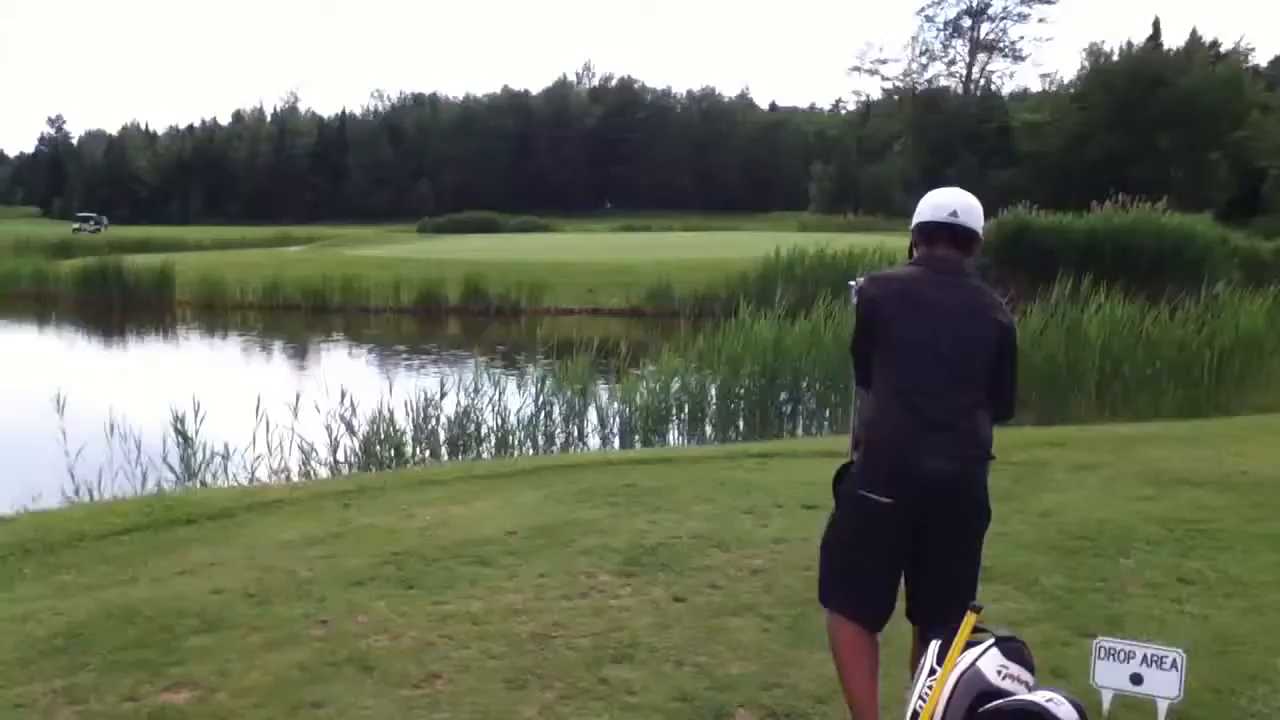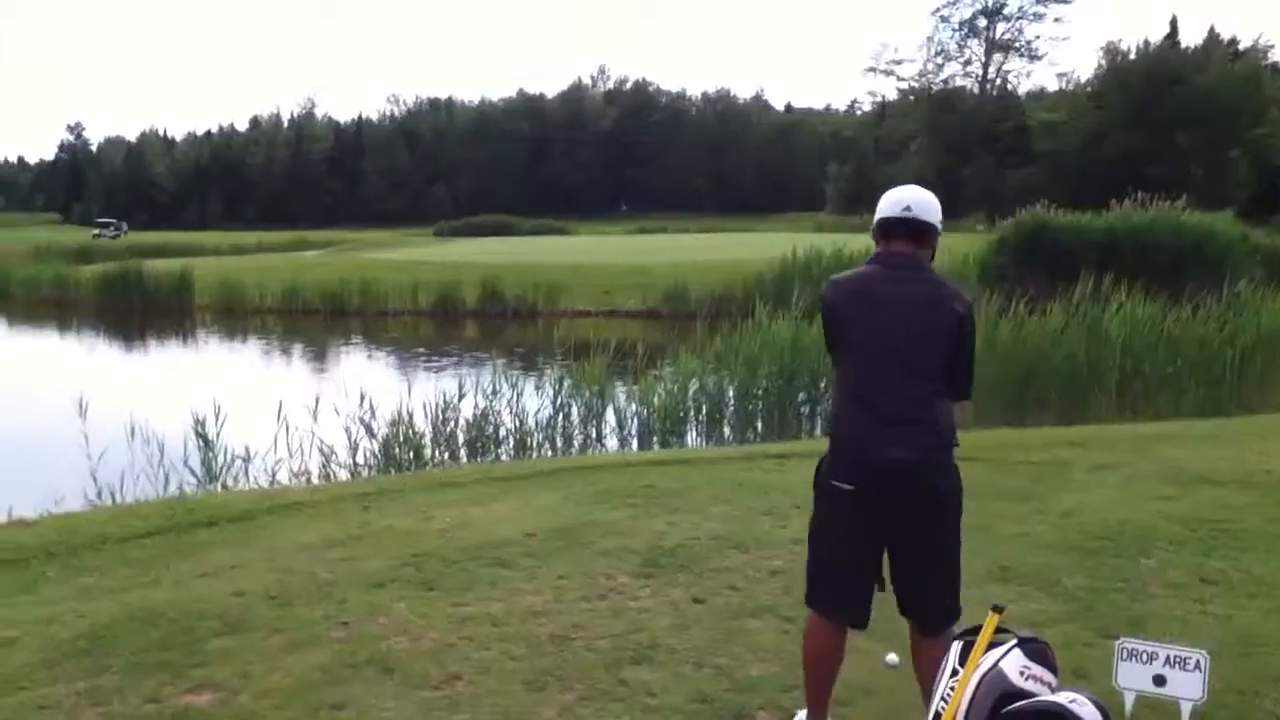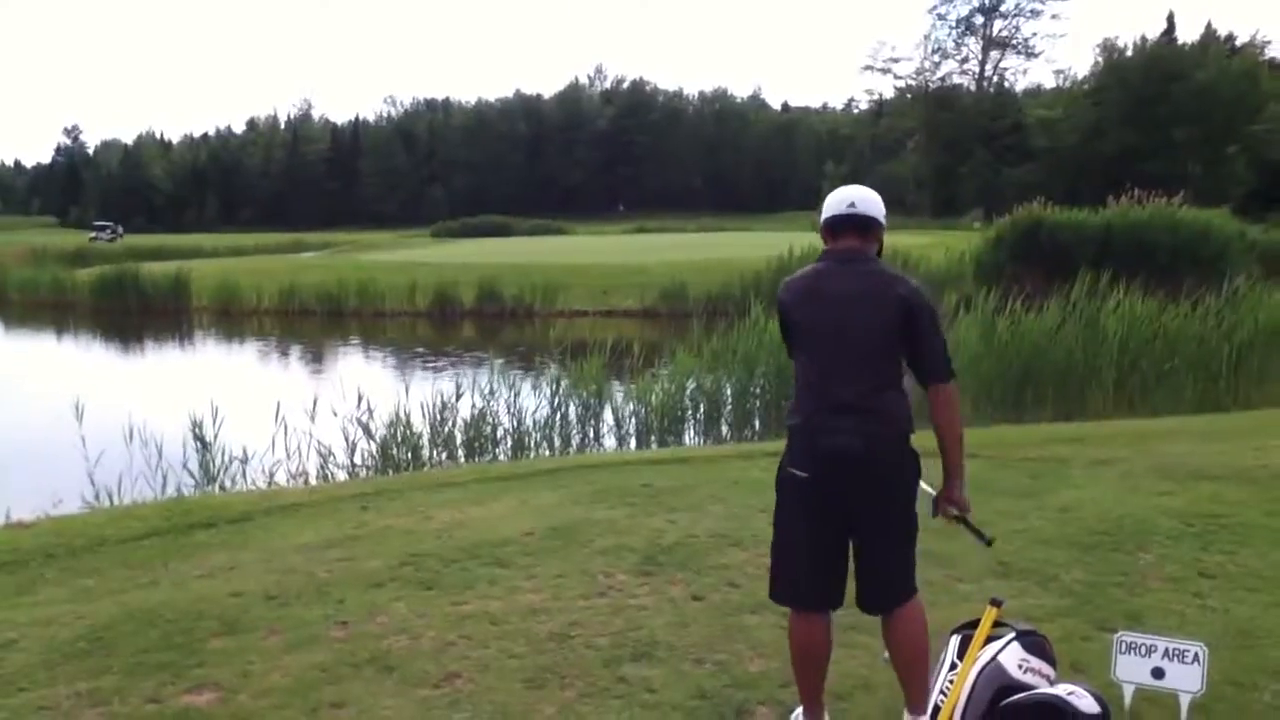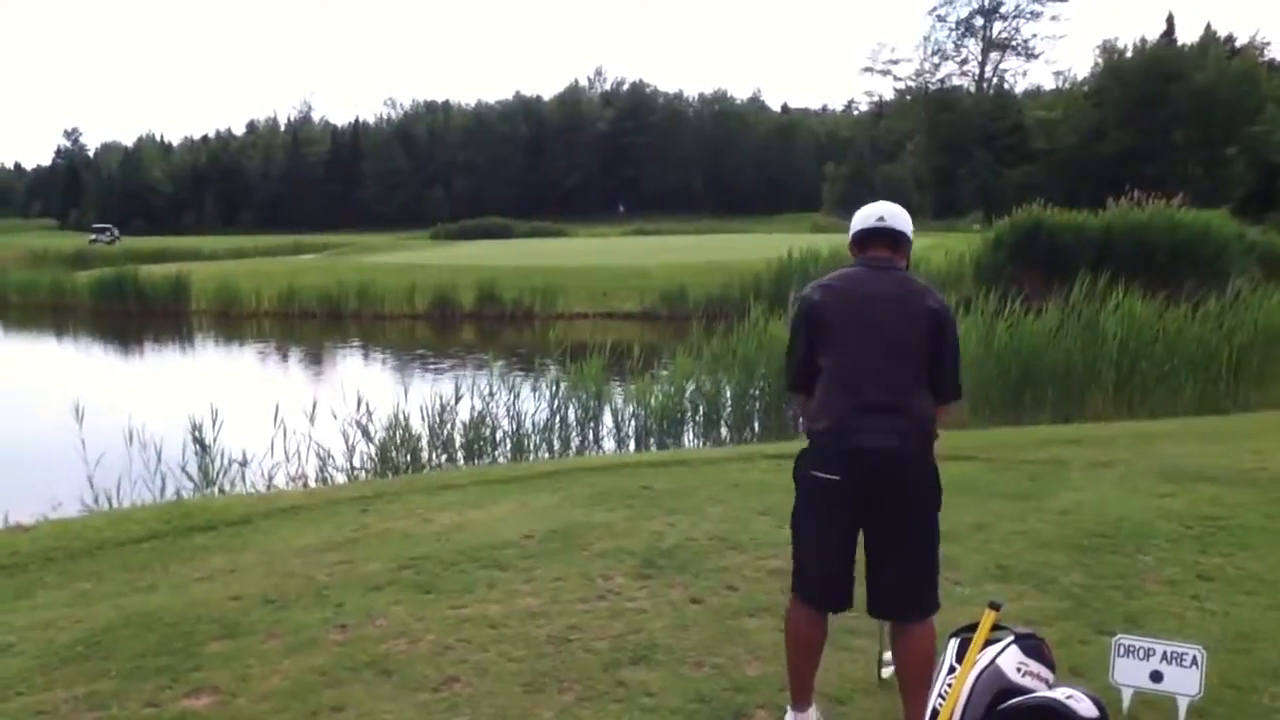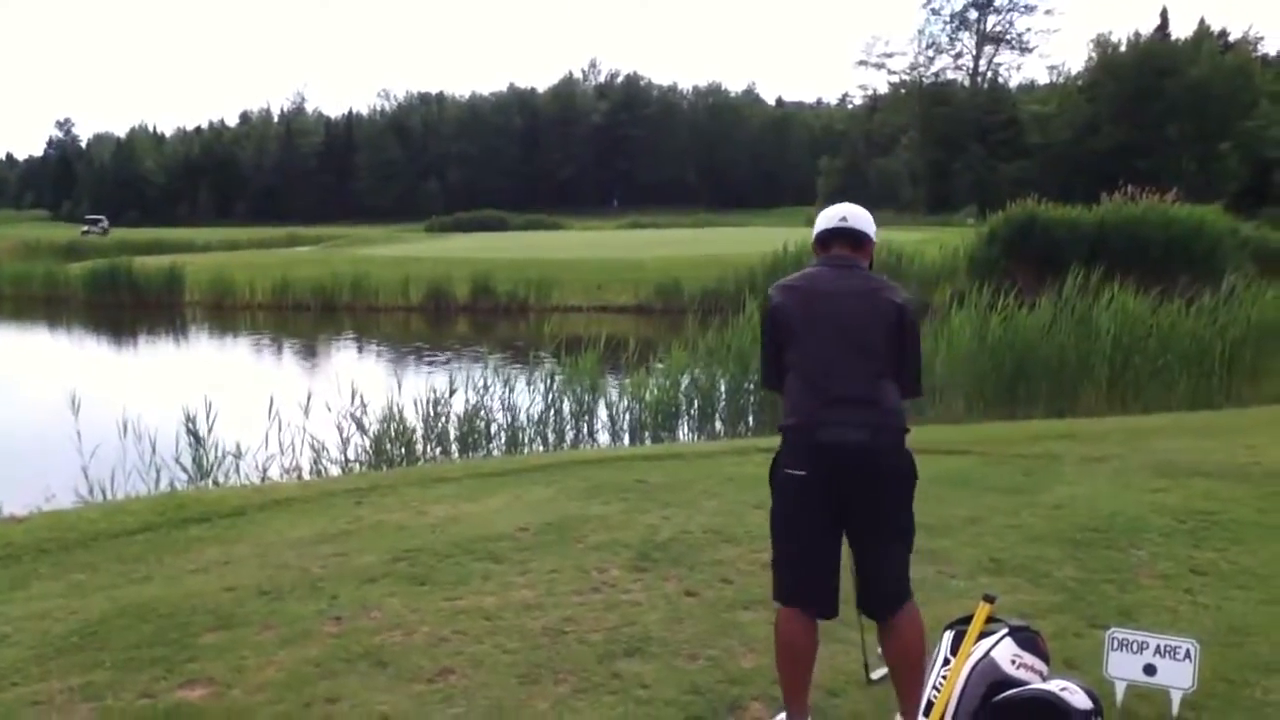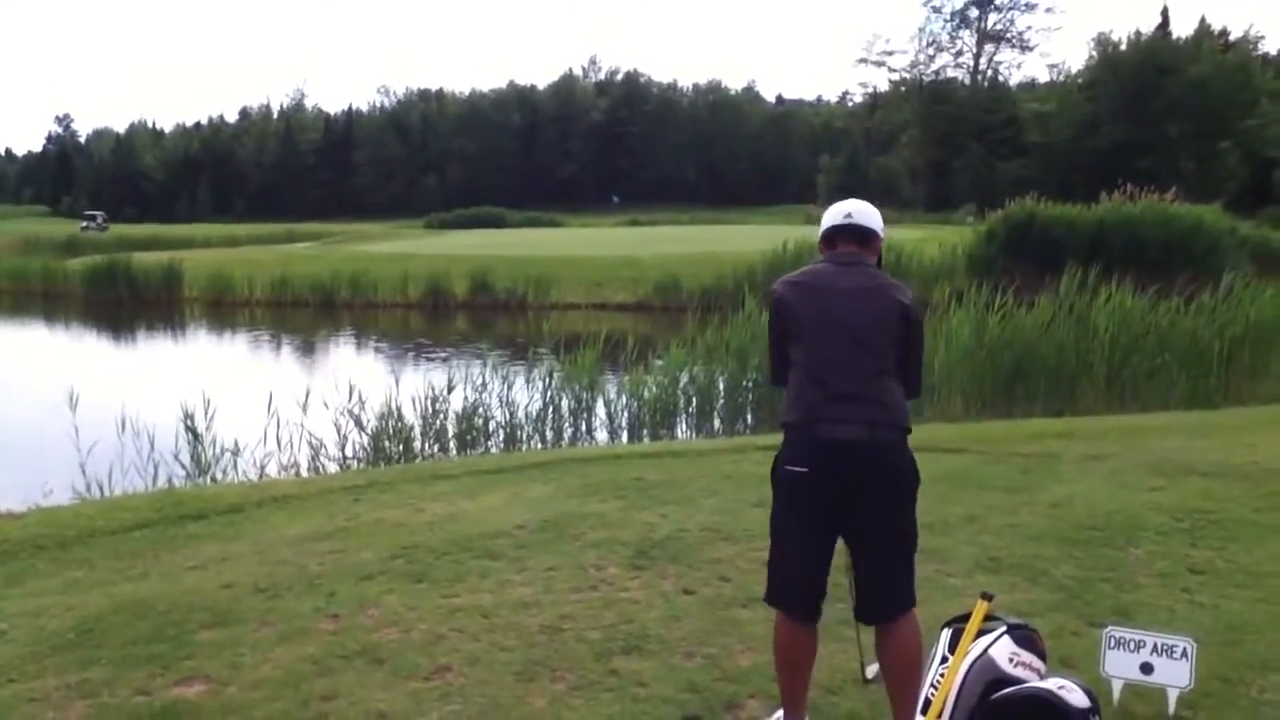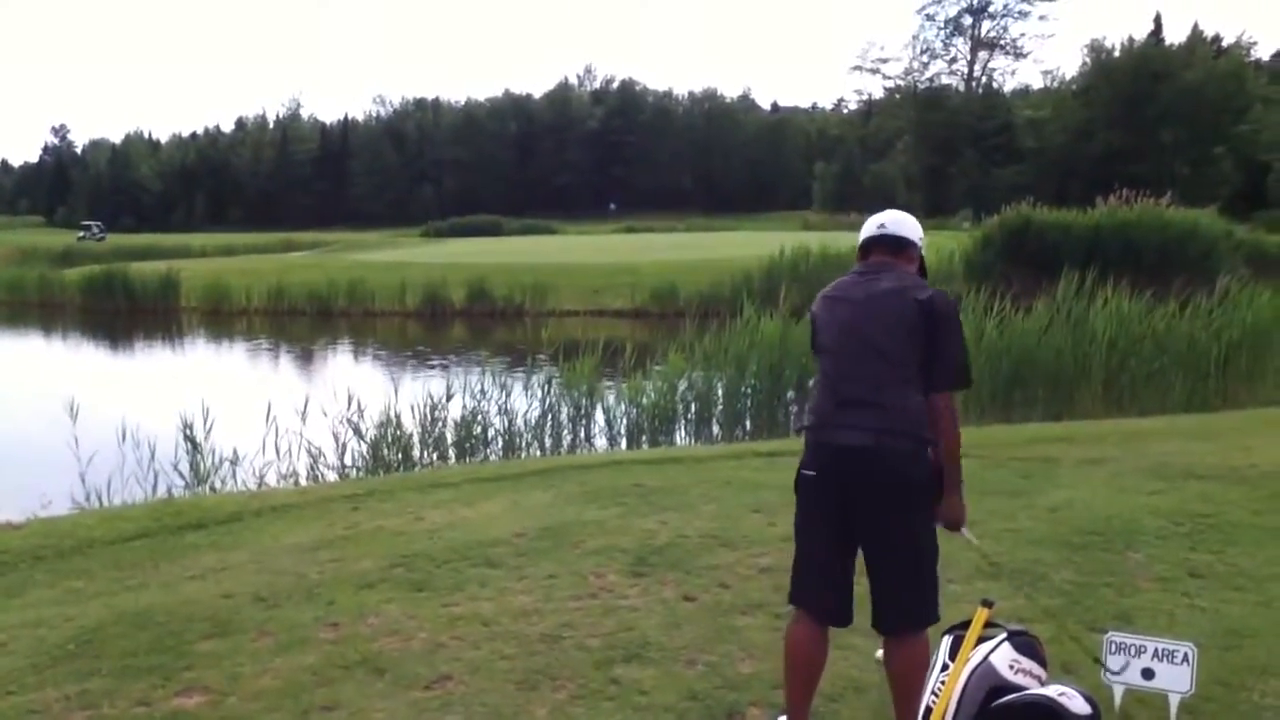
dt=0.4s
person 1, frame 1
left shoulder: (878, 292)
right shoulder: (995, 313)
right elbow: (999, 408)
left hip: (885, 472)
right hip: (961, 481)
left knee: (849, 609)
right knee: (940, 623)
person 1, frame 2
left shoulder: (838, 293)
right shoulder: (953, 304)
right elbow: (955, 391)
left hip: (853, 466)
right hip: (927, 469)
left knee: (831, 608)
right knee: (934, 616)
person 1, frame 3
left shoulder: (792, 293)
right shoulder: (904, 293)
right elbow: (941, 388)
right wrist: (953, 477)
left hip: (811, 456)
right hip: (883, 457)
left knee: (807, 599)
right knee: (897, 594)
person 1, frame 4
left shoulder: (818, 296)
right shoulder: (932, 305)
left elbow: (802, 391)
right elbow: (942, 399)
left hip: (835, 458)
right hip: (908, 461)
left knee: (811, 592)
right knee: (912, 606)
person 1, frame 5
left shoulder: (782, 296)
right shoulder: (895, 300)
right elbow: (906, 387)
left hip: (807, 454)
right hip: (881, 453)
left knee: (797, 599)
right knee: (894, 596)
person 1, frame 6
left shoulder: (787, 291)
right shoulder: (900, 299)
right elbow: (907, 388)
left hip: (808, 453)
right hip: (882, 454)
left knee: (795, 601)
right knee: (892, 606)
person 1, frame 7
left shoulder: (827, 299)
right shoulder: (931, 301)
right elbow: (941, 403)
right wrist: (950, 491)
left hip: (825, 459)
right hip: (893, 465)
left knee: (812, 606)
right knee: (905, 616)
